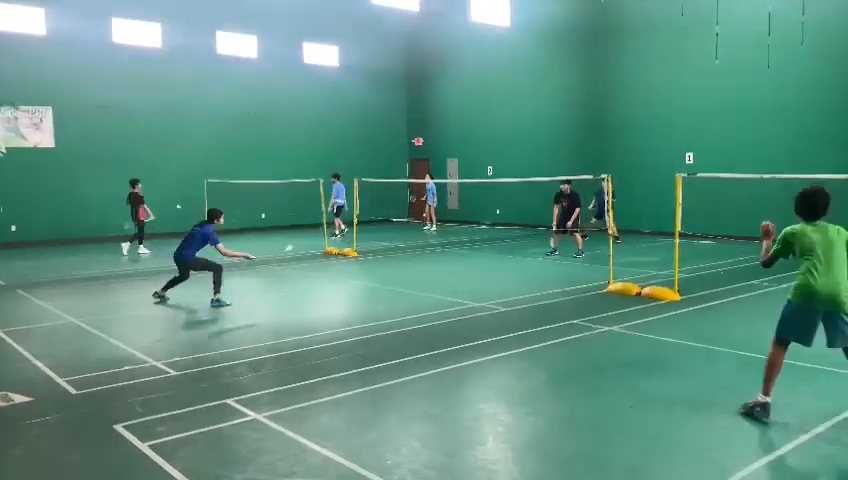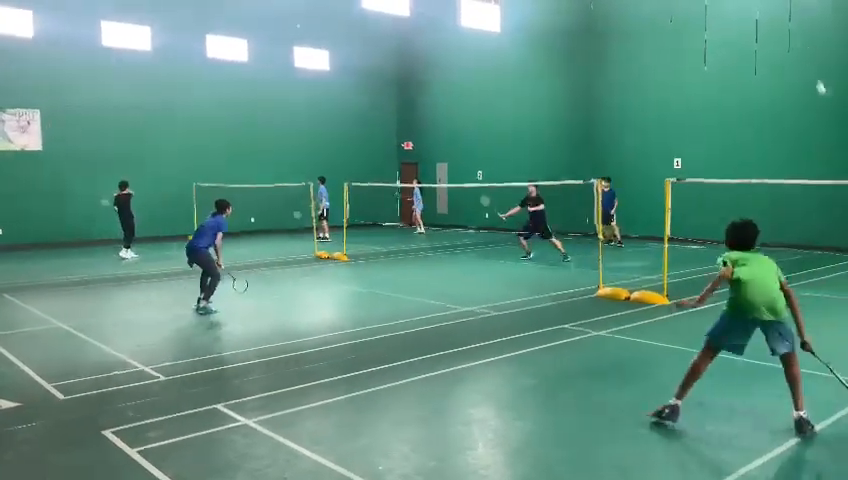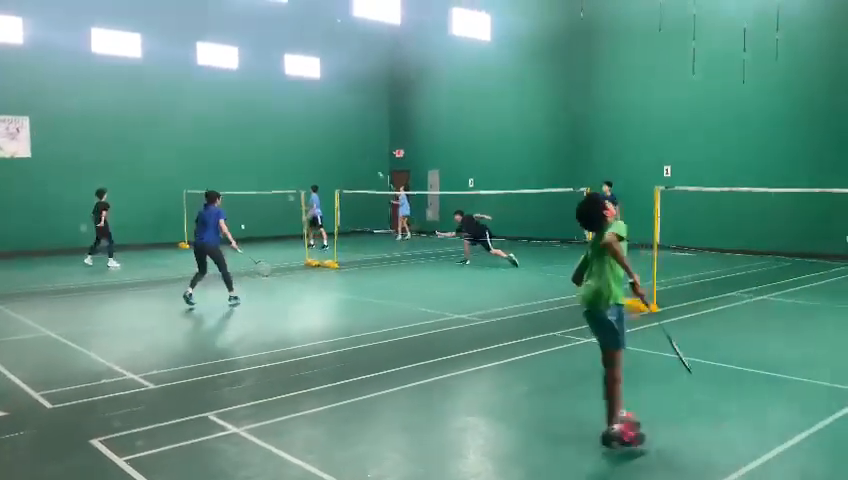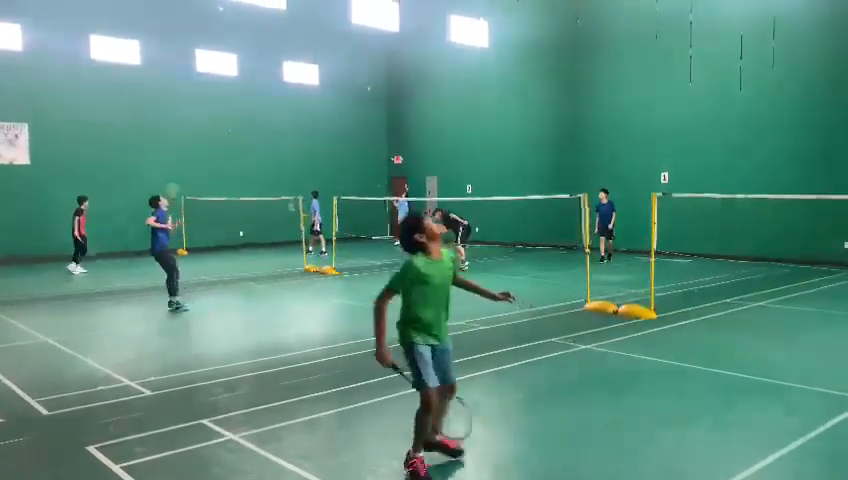
dt=0.5s
person 1, frame 1
left shoulder: (792, 233)
left elbow: (766, 262)
left wrist: (767, 238)
left hip: (804, 295)
left knee: (780, 345)
left ankle: (763, 401)
person 1, frame 2
left shoulder: (729, 257)
right shoulder: (768, 262)
left elbow: (725, 274)
right elbow: (789, 295)
left wrist: (699, 300)
right wrist: (802, 334)
left hip: (741, 306)
right hip: (774, 309)
left knee: (707, 354)
right knee: (789, 357)
left ankle: (674, 405)
right ankle: (801, 416)
person 1, frame 3
left shoulder: (595, 240)
right shoulder: (617, 227)
left elbow: (577, 277)
right elbow: (610, 243)
right wrist: (632, 277)
left hip: (592, 301)
right hip: (606, 301)
left knee: (611, 359)
right knee: (614, 361)
left ankle: (617, 415)
right ankle: (614, 428)
person 1, frame 4
left shoulder: (448, 257)
right shoulder: (413, 266)
left elbow: (458, 280)
right elbow: (382, 301)
left wrist: (494, 295)
right wrist: (381, 344)
left hip: (438, 335)
right hip: (415, 337)
left knee: (448, 388)
right knee: (430, 398)
left ankle: (434, 436)
right ankle: (415, 455)
person 2, frame 1
left shoulder: (201, 225)
right shoulder: (209, 232)
right elbow: (224, 252)
right wrist: (244, 255)
left hip: (178, 256)
right hip: (186, 258)
left knee: (183, 276)
right knee: (218, 268)
left ankle: (160, 293)
right ankle: (216, 298)
person 2, frame 2
left shoulder: (210, 219)
right shoulder: (222, 222)
right elbow: (217, 242)
right wrist: (219, 259)
left hip: (190, 248)
right hip: (199, 250)
left knee: (207, 270)
right knee: (216, 276)
left ankle: (202, 298)
right ankle: (203, 305)
person 2, frame 3
left shoulder: (201, 212)
right shoulder: (219, 211)
left elbow: (196, 230)
right elbow: (223, 227)
right wrist: (232, 241)
left hip: (198, 245)
right hip: (211, 245)
left knee: (201, 271)
right knee: (224, 270)
left ankle: (189, 292)
right ankle: (232, 296)
person 2, frame 4
left shoulder: (164, 214)
right shoulder: (159, 212)
right elbow: (148, 222)
left wrist: (173, 226)
right wrist: (165, 226)
left hip: (162, 248)
right hip: (161, 248)
left knee: (171, 274)
right knee: (175, 273)
left ankle: (172, 300)
right ankle: (175, 300)
